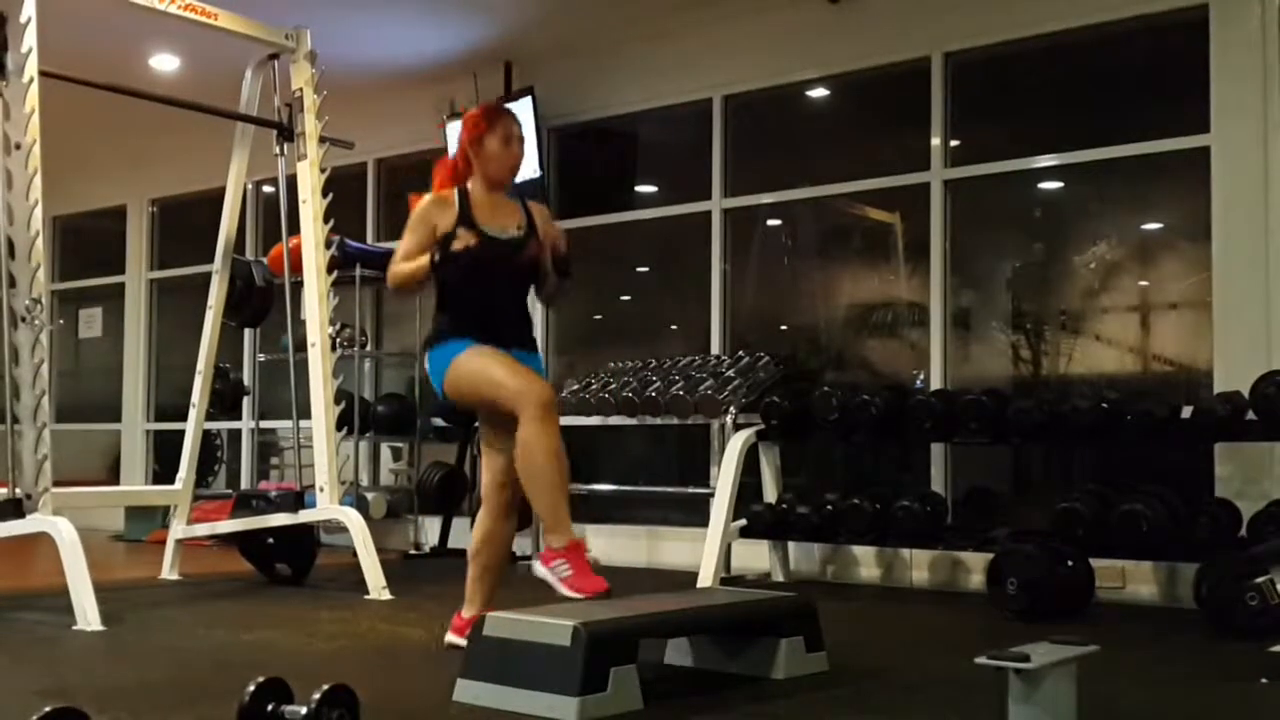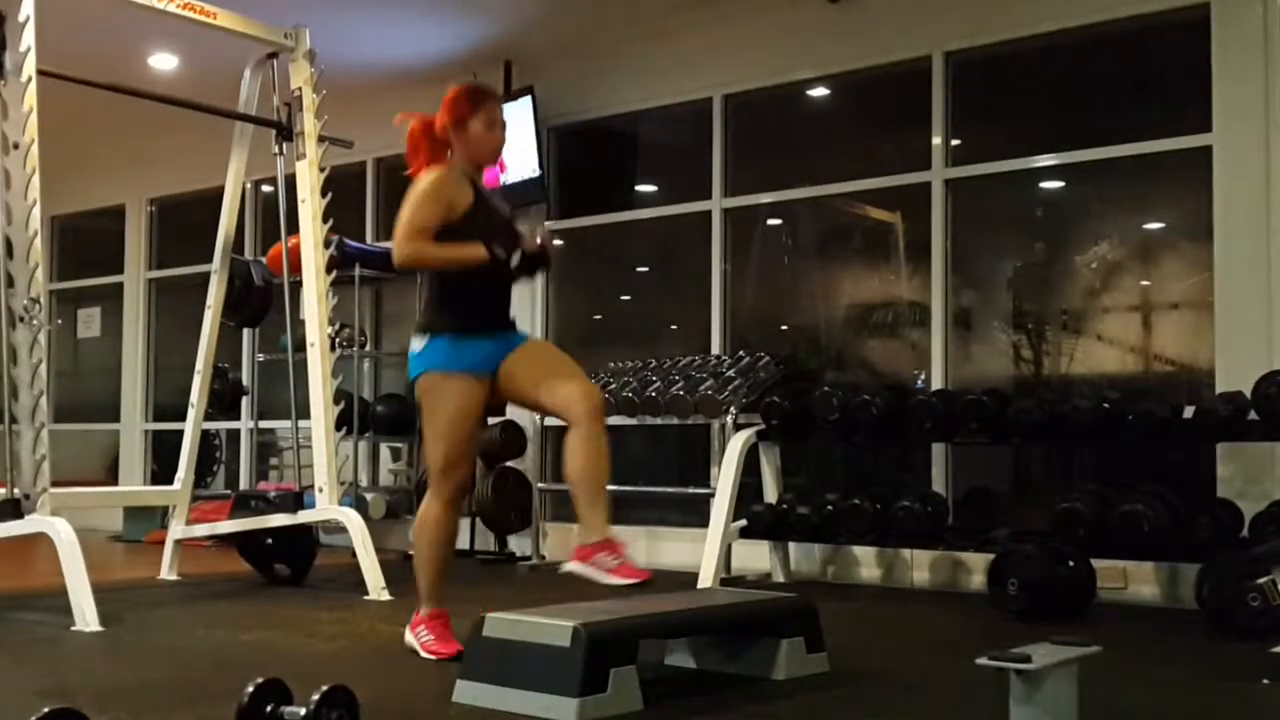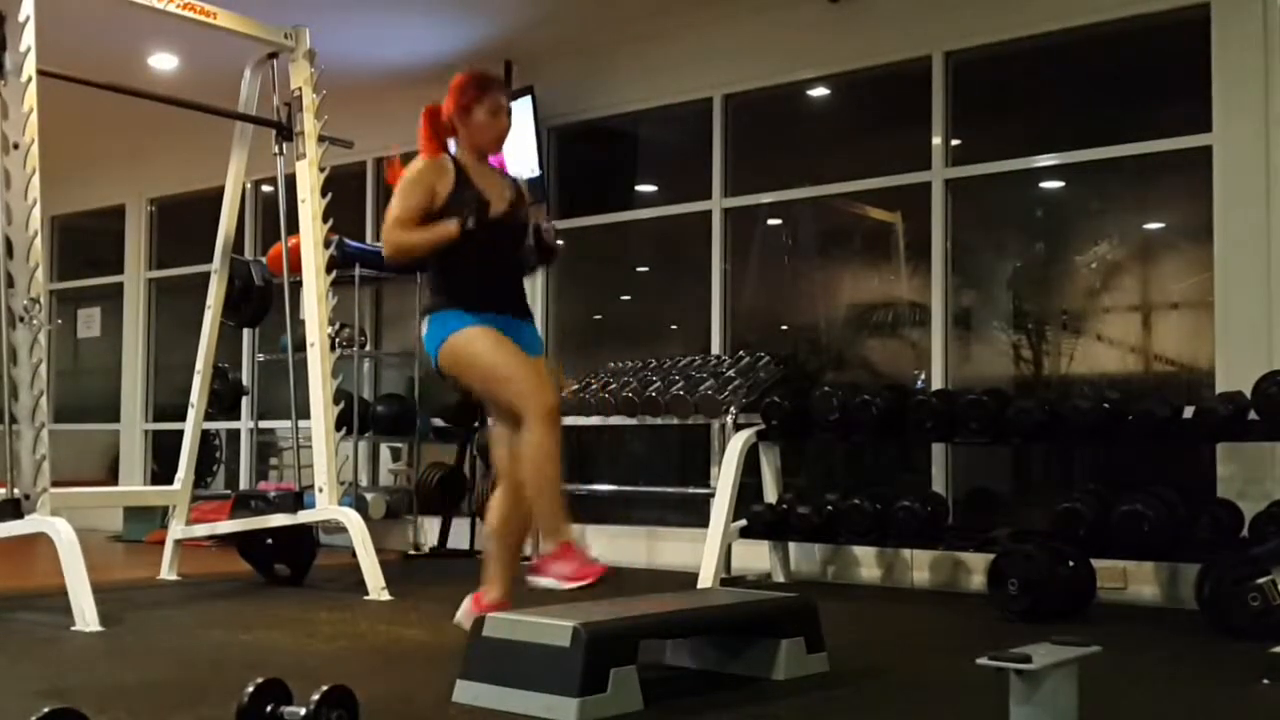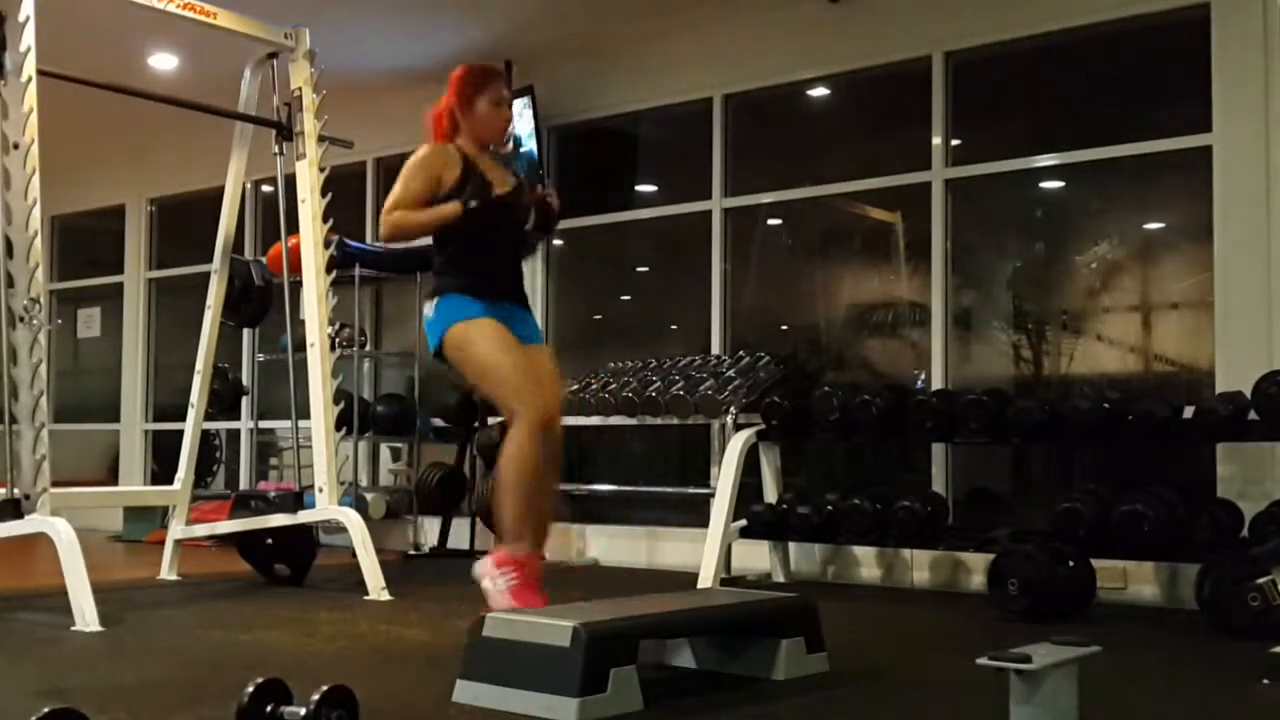
dt=0.3s
person 1, frame 1
left shoulder: (535, 217)
right shoulder: (441, 206)
left elbow: (546, 293)
right elbow: (398, 277)
left wrist: (555, 264)
right wrist: (442, 257)
left hip: (518, 351)
right hip: (459, 350)
left knee: (502, 493)
right knee: (535, 403)
left ankle: (471, 620)
right ankle: (562, 549)
person 1, frame 2
left shoulder: (486, 194)
right shoulder: (439, 181)
right elbow: (403, 250)
left wrist: (523, 260)
right wrist: (486, 252)
left hip: (501, 338)
right hip: (450, 343)
left knee: (586, 404)
right knee: (449, 482)
left ankle: (594, 542)
right ankle: (427, 615)
person 1, frame 3
left shoulder: (511, 187)
right shoulder: (431, 171)
right elbow: (392, 240)
right wrist: (463, 224)
left hip: (513, 323)
right hip: (454, 323)
left knee: (516, 468)
right knee: (541, 401)
left ankle: (492, 599)
right ankle: (554, 550)
person 1, frame 4
left shoulder: (510, 175)
right shoulder: (436, 159)
right elbow: (389, 226)
left wrist: (543, 218)
right wrist: (465, 206)
left hip: (514, 308)
right hip: (459, 306)
left knee: (548, 434)
right knee: (536, 412)
left ankle: (523, 566)
right ankle: (513, 555)
